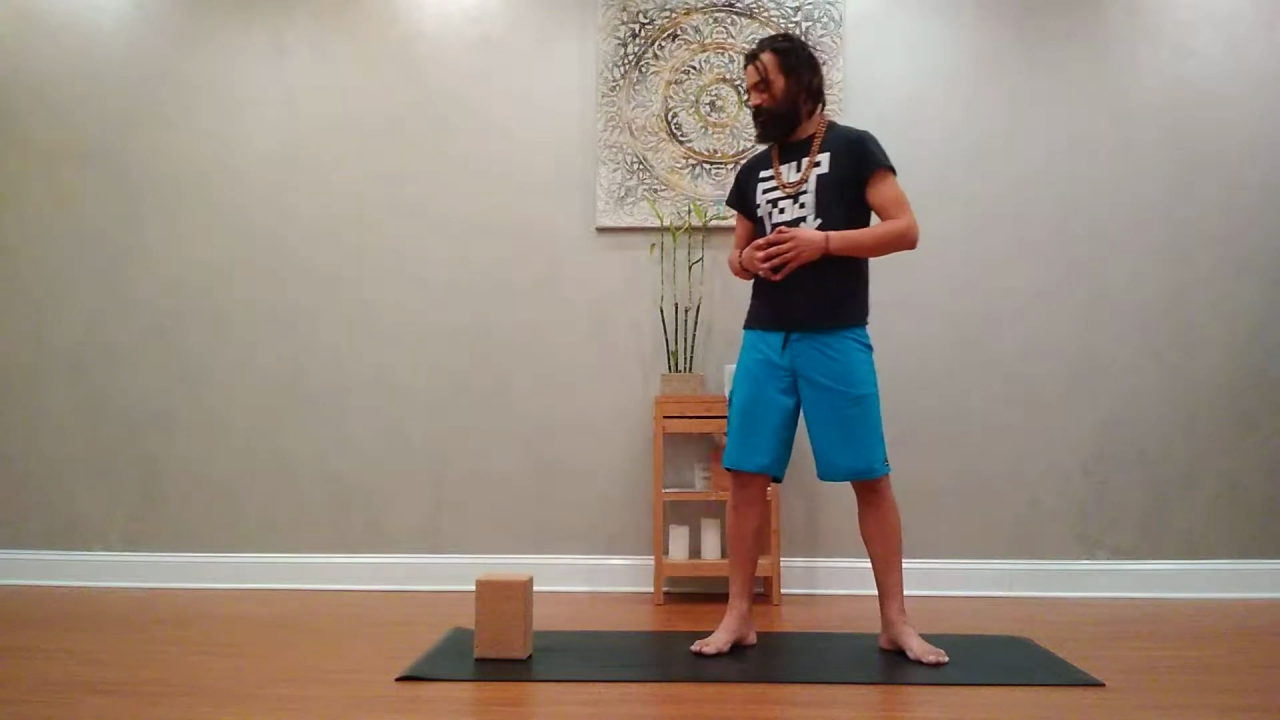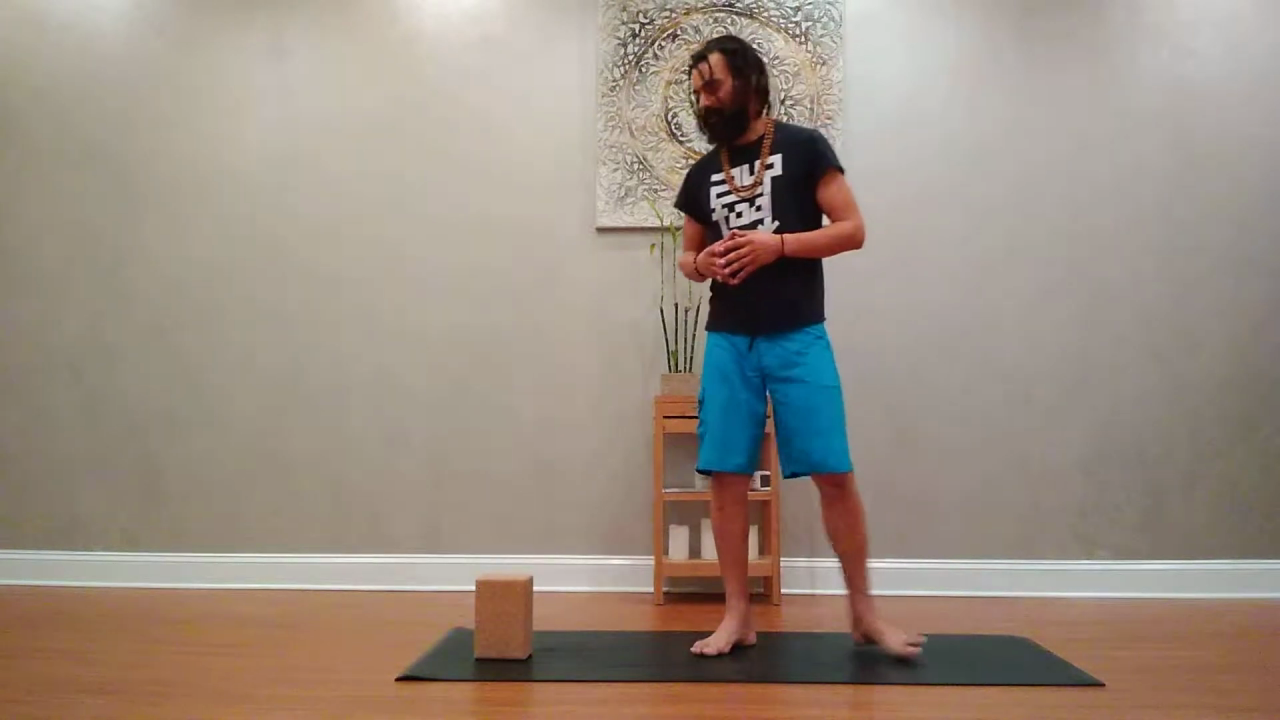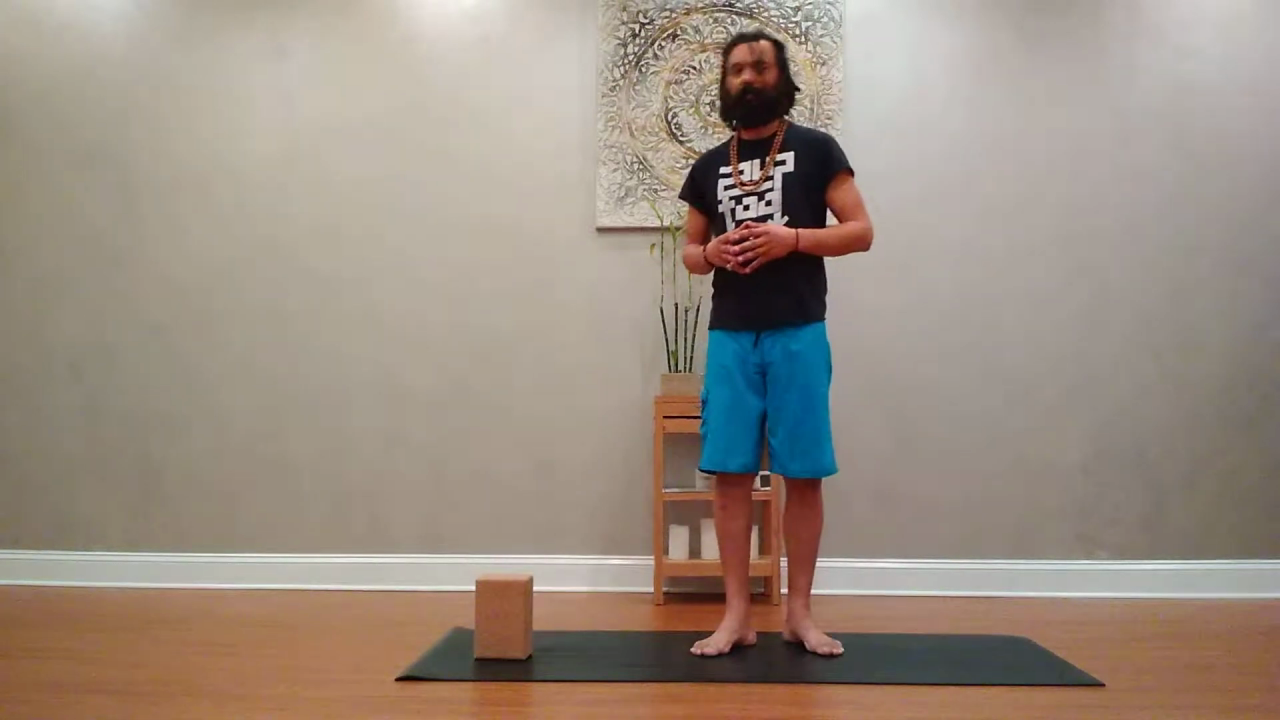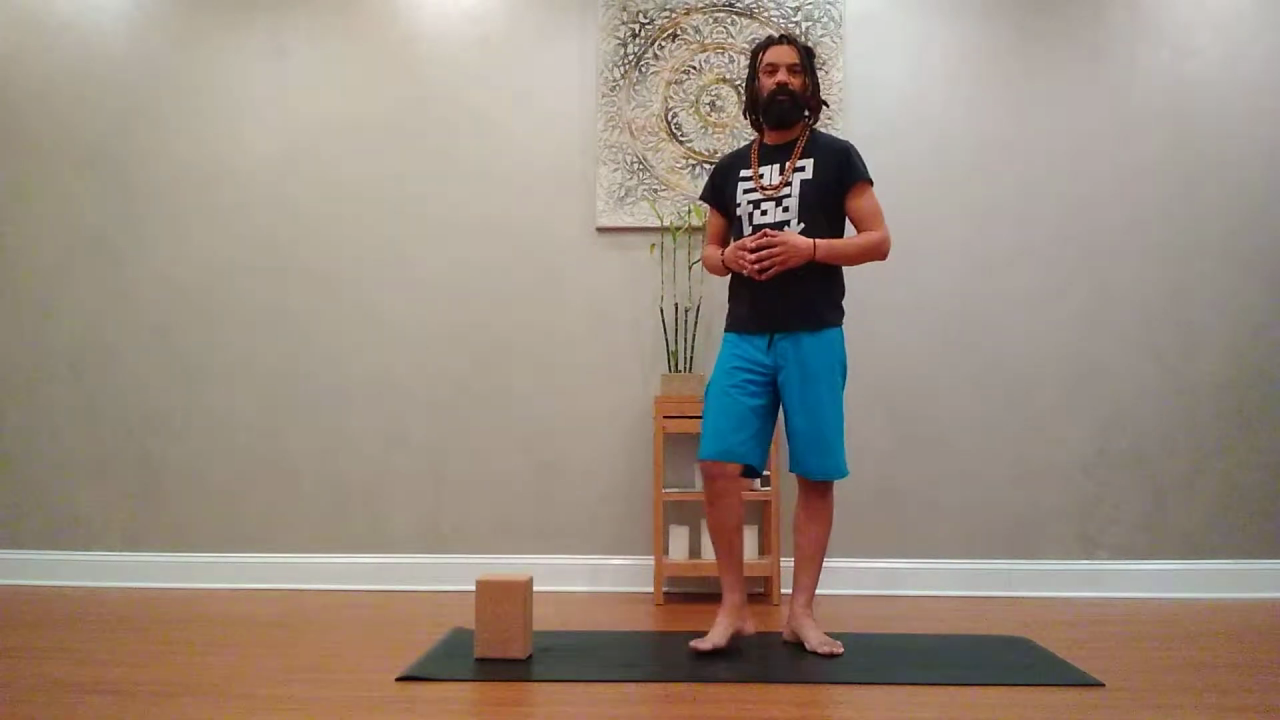
dt=0.5s
person 1, frame 1
left shoulder: (854, 147)
right shoulder: (753, 170)
left elbow: (904, 230)
left wrist: (821, 241)
right wrist: (747, 260)
left hip: (837, 338)
right hip: (764, 339)
left knee: (869, 477)
right knee: (746, 475)
left ankle: (895, 620)
right ankle: (739, 615)
person 1, frame 2
left shoulder: (804, 147)
right shoulder: (702, 172)
left elbow: (852, 229)
right elbow: (688, 256)
left wrist: (778, 244)
right wrist: (702, 263)
left hip: (798, 337)
right hip: (728, 341)
left knee: (833, 473)
right knee: (726, 476)
left ankle: (862, 609)
right ankle: (737, 615)
person 1, frame 3
left shoulder: (816, 148)
right shoulder: (709, 166)
left elbow: (860, 231)
right elbow: (689, 250)
left wrist: (791, 238)
right wrist: (712, 253)
left hip: (799, 333)
right hip: (730, 336)
left knee: (804, 474)
right knee: (730, 474)
left ankle: (799, 612)
right ankle: (738, 614)
person 1, frame 4
left shoulder: (837, 156)
right shoulder: (731, 168)
left elbow: (878, 241)
right elbow: (710, 250)
left wrist: (809, 248)
right wrist: (731, 257)
left hip: (814, 338)
right hip: (744, 338)
left knee: (816, 476)
right knee: (719, 466)
left ankle: (800, 611)
right ankle: (733, 606)
